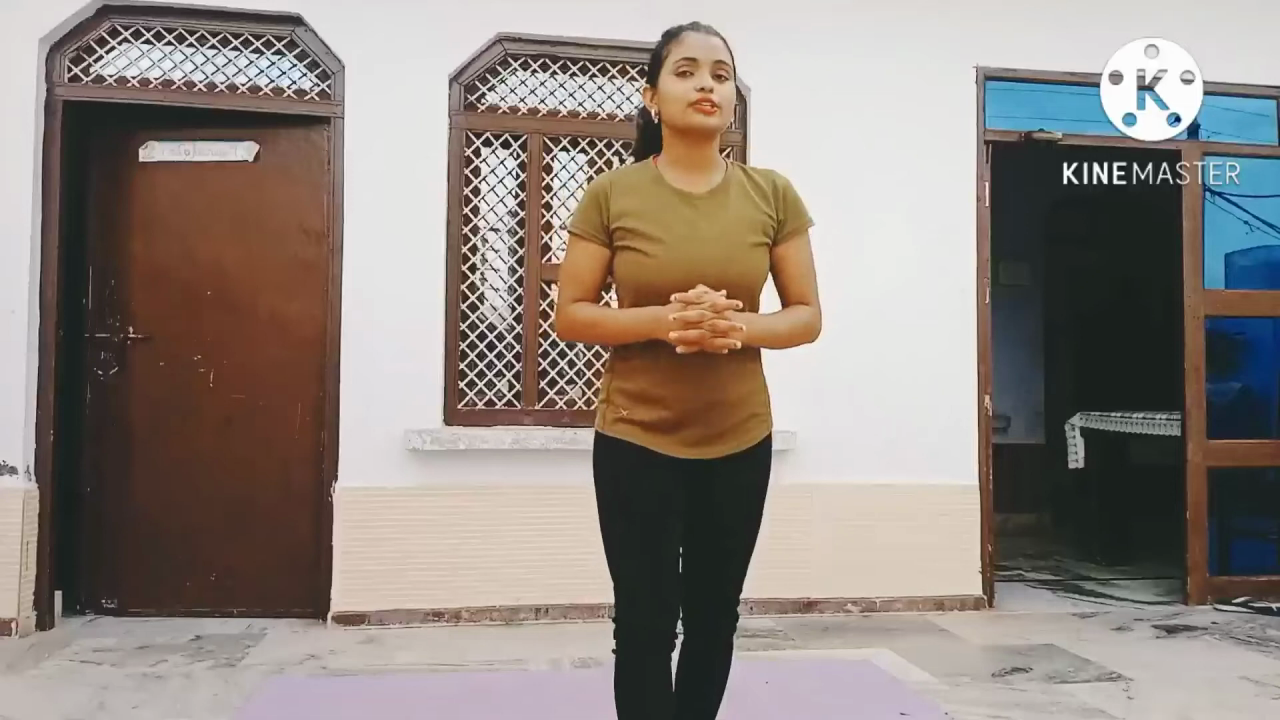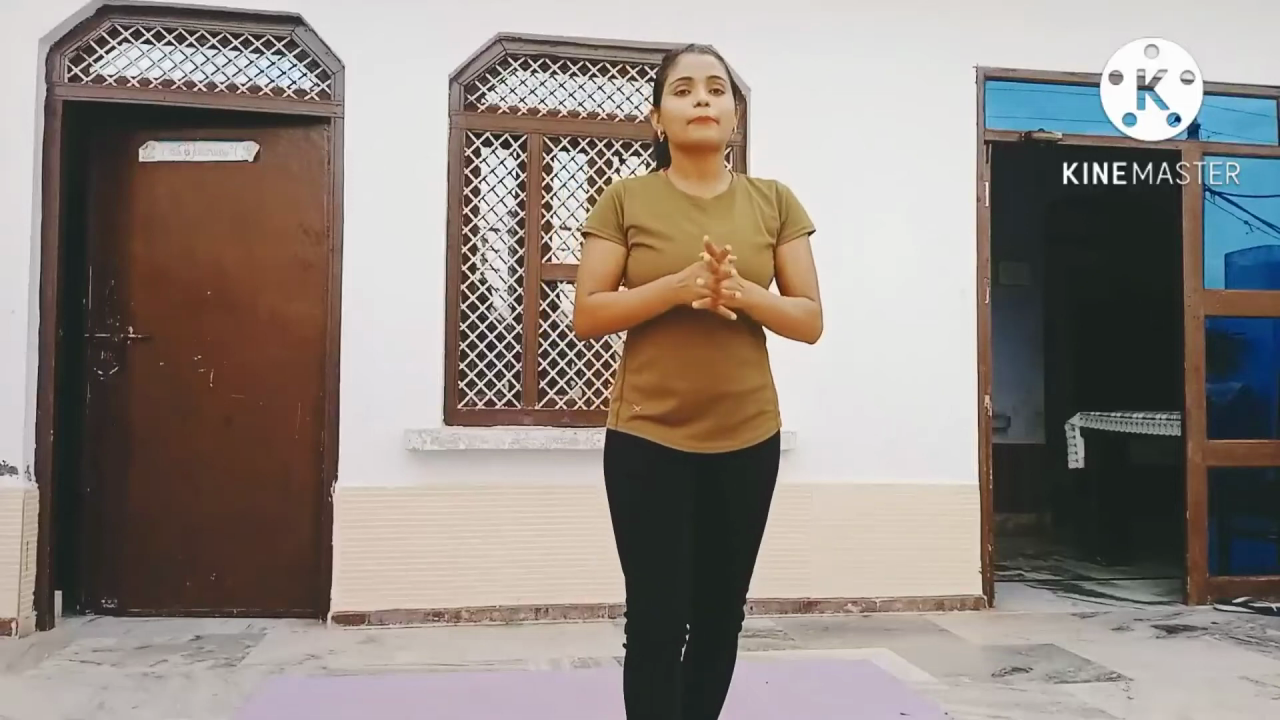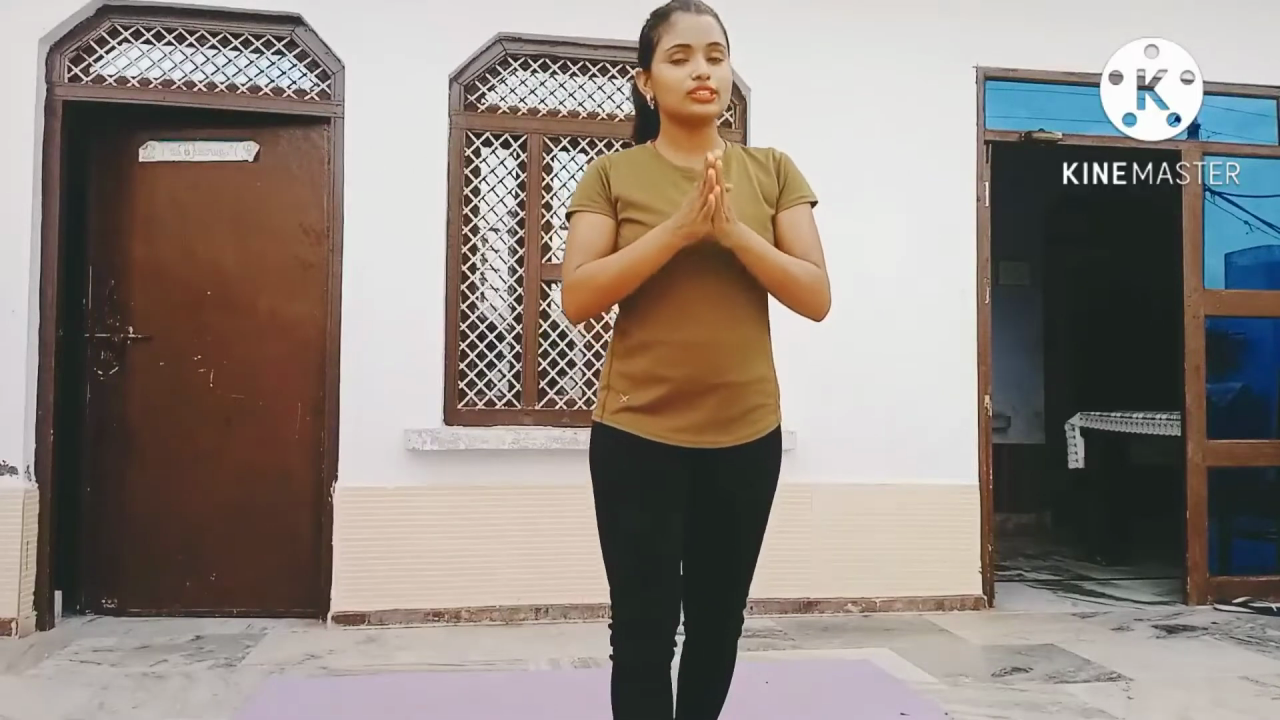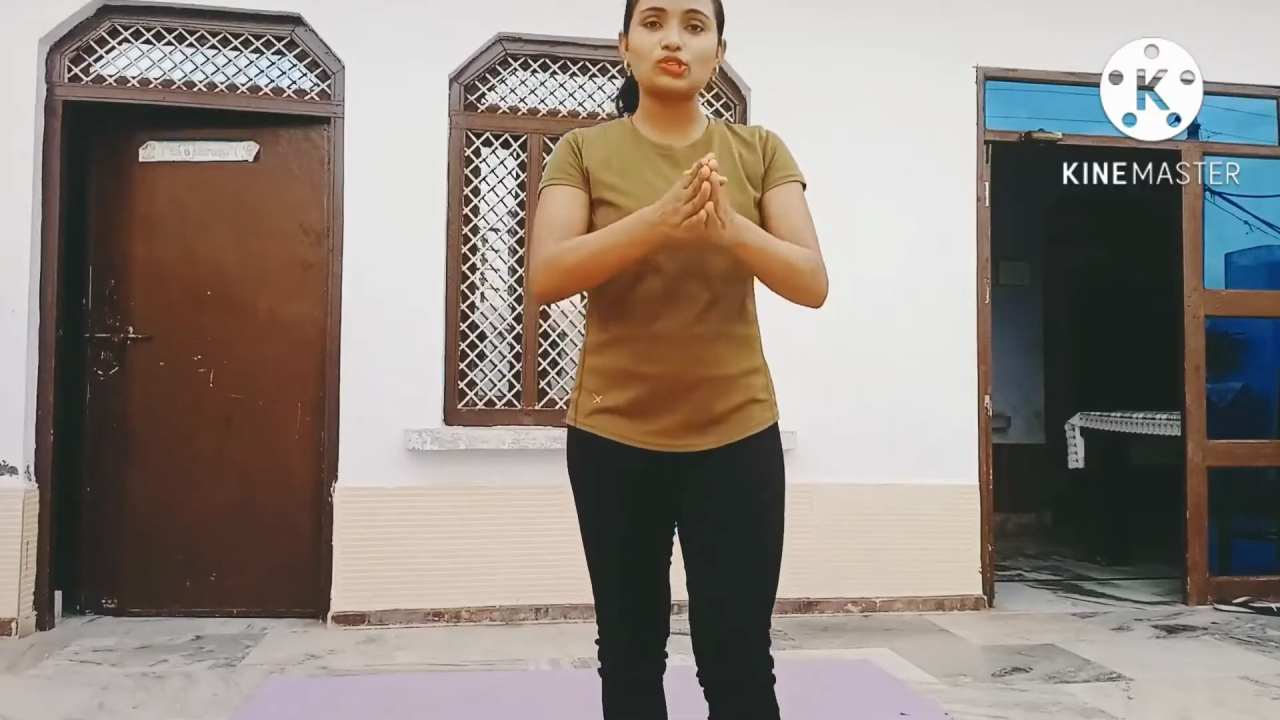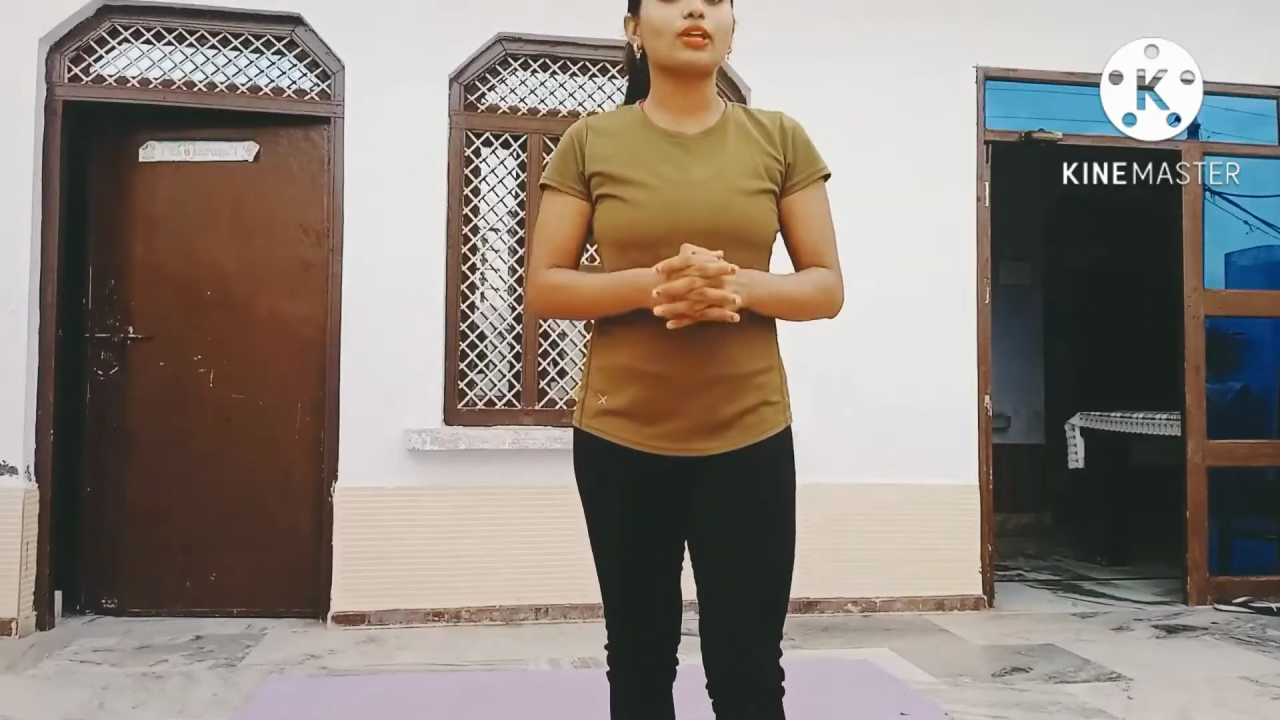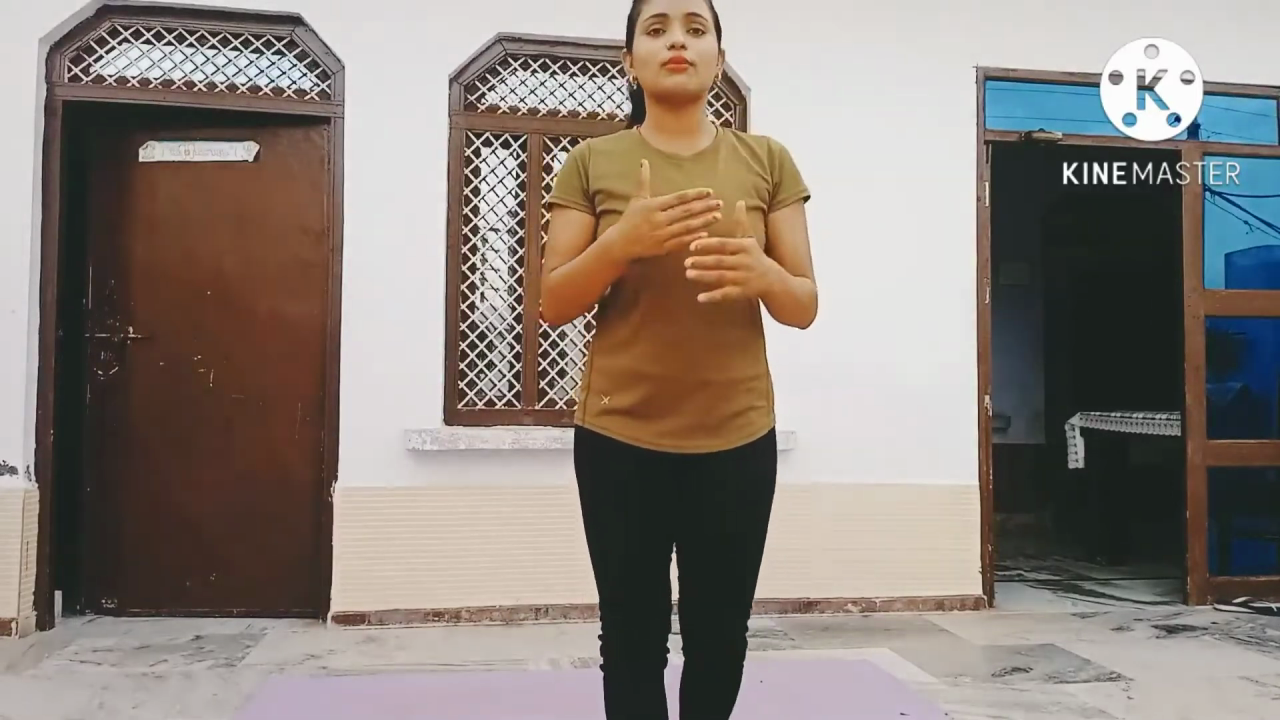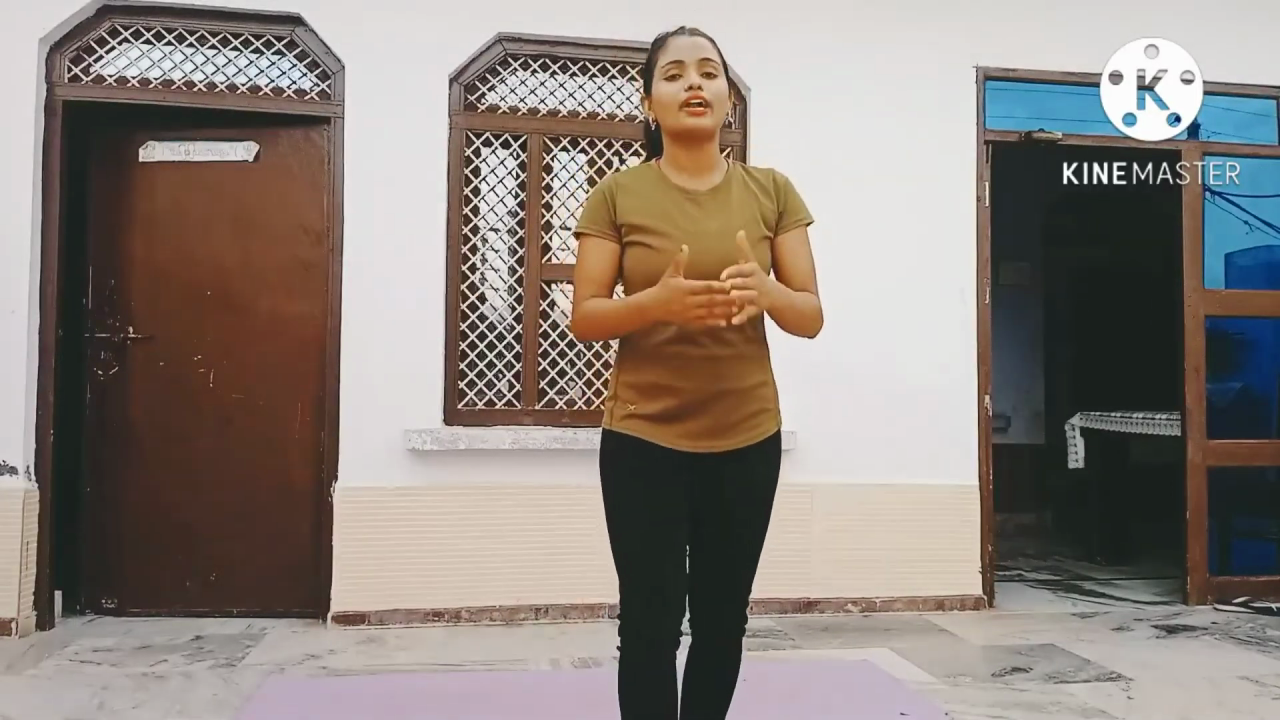
dt=0.7s
person 1, frame 1
left shoulder: (772, 195)
right shoulder: (611, 194)
left elbow: (807, 315)
right elbow: (569, 315)
left wrist: (740, 327)
right wrist: (661, 320)
left hip: (738, 446)
right hip: (636, 444)
left knee: (713, 620)
right knee: (645, 626)
person 1, frame 2
left shoulder: (775, 201)
right shoulder: (624, 200)
left elbow: (810, 319)
right elbow: (587, 315)
left wrist: (739, 290)
right wrist: (679, 283)
left hip: (747, 441)
right hip: (648, 440)
left knee: (720, 617)
right knee: (656, 621)
person 1, frame 3
left shoulder: (772, 172)
right shoulder: (611, 175)
left elbow: (817, 297)
right elbow: (576, 298)
left wrist: (735, 230)
right wrist: (676, 229)
left hip: (746, 436)
right hip: (636, 435)
left knee: (717, 623)
right knee: (643, 632)
person 1, frame 4
left shoulder: (759, 151)
right shoulder: (584, 151)
left elbow: (813, 282)
right elbow: (544, 276)
left wrist: (726, 221)
right wrist: (661, 215)
left hip: (736, 435)
right hip: (613, 437)
left knee: (738, 661)
right knee: (629, 652)
person 1, frame 5
left shoulder: (779, 139)
right shoulder: (589, 142)
left elbow: (827, 289)
right elbow: (542, 290)
left wrist: (742, 287)
right wrist: (649, 285)
left hip: (749, 438)
right hip: (620, 438)
right knee: (638, 658)
person 1, frame 6
left shoulder: (766, 161)
right shoulder: (591, 163)
left elbow: (804, 308)
right elbow: (554, 305)
left wrist: (759, 271)
right wrist: (623, 242)
left hip: (737, 434)
right hip: (622, 434)
left knee: (718, 637)
right knee: (634, 638)
person 1, frame 7
left shoulder: (772, 191)
right shoulder: (615, 194)
left elbow: (811, 317)
right elbow: (583, 319)
left wrist: (766, 293)
right wrist: (654, 303)
left hip: (746, 439)
right hip: (642, 438)
left knee: (722, 619)
right knee: (649, 623)
